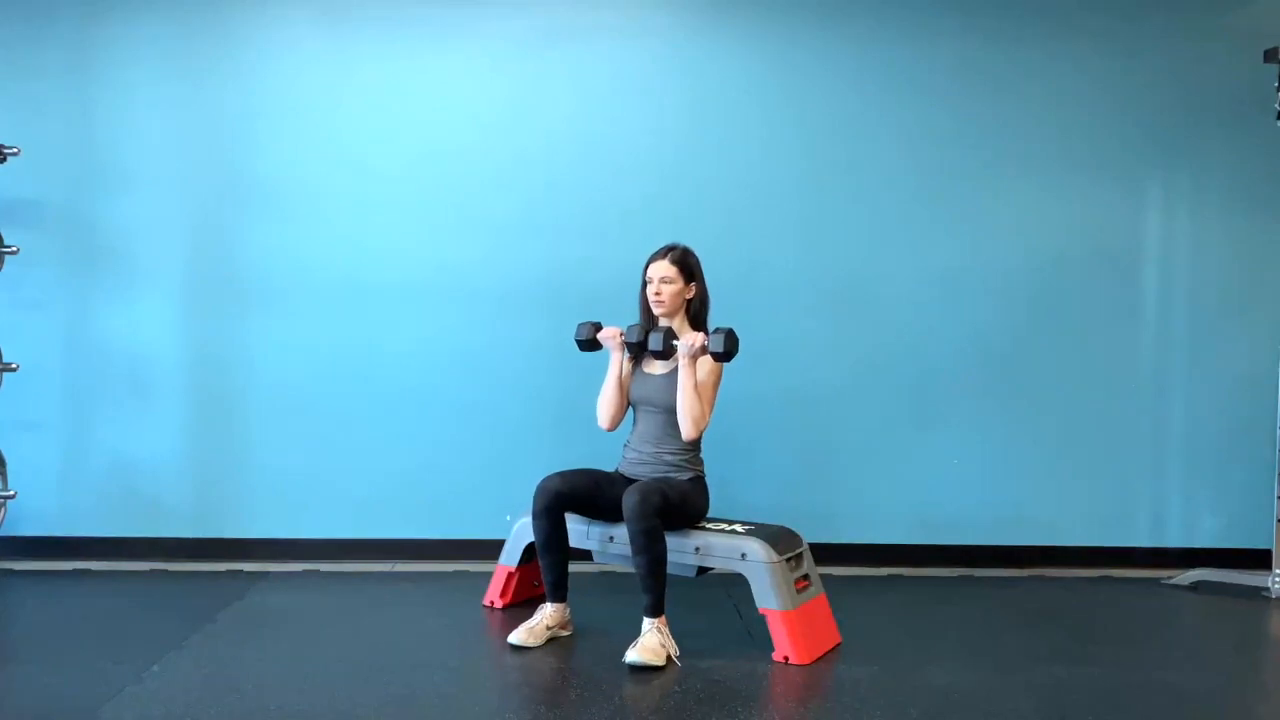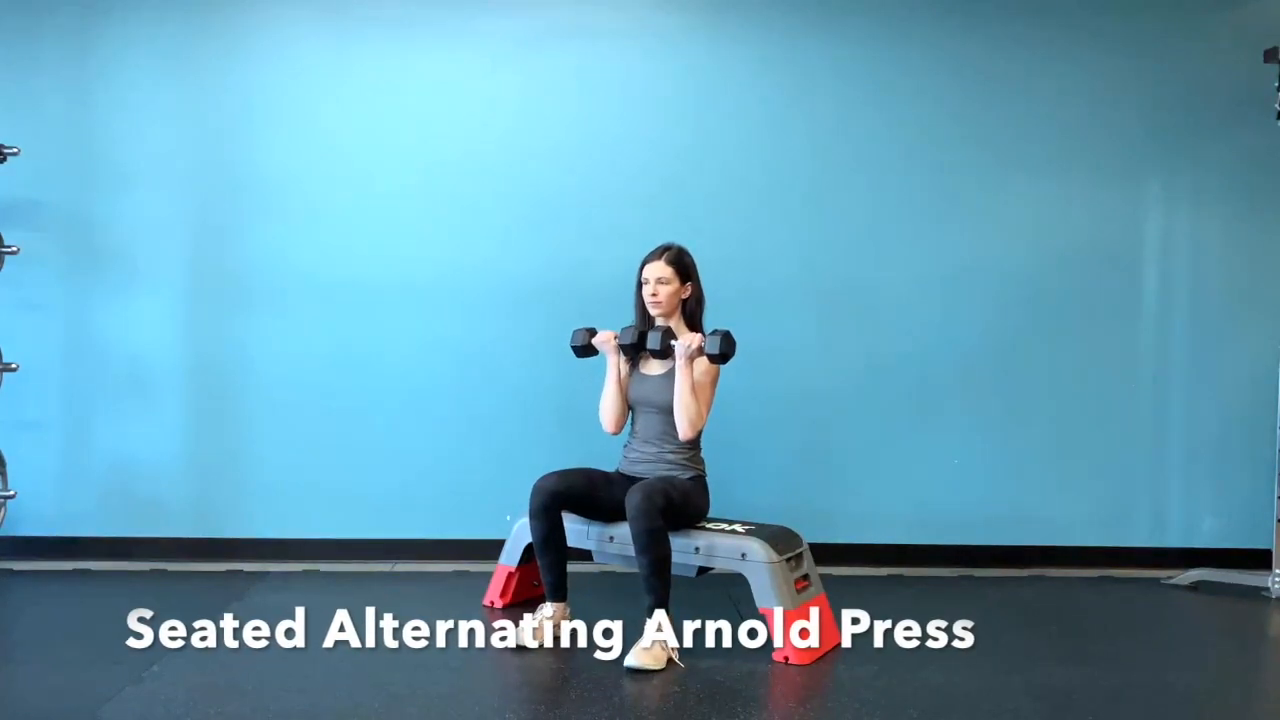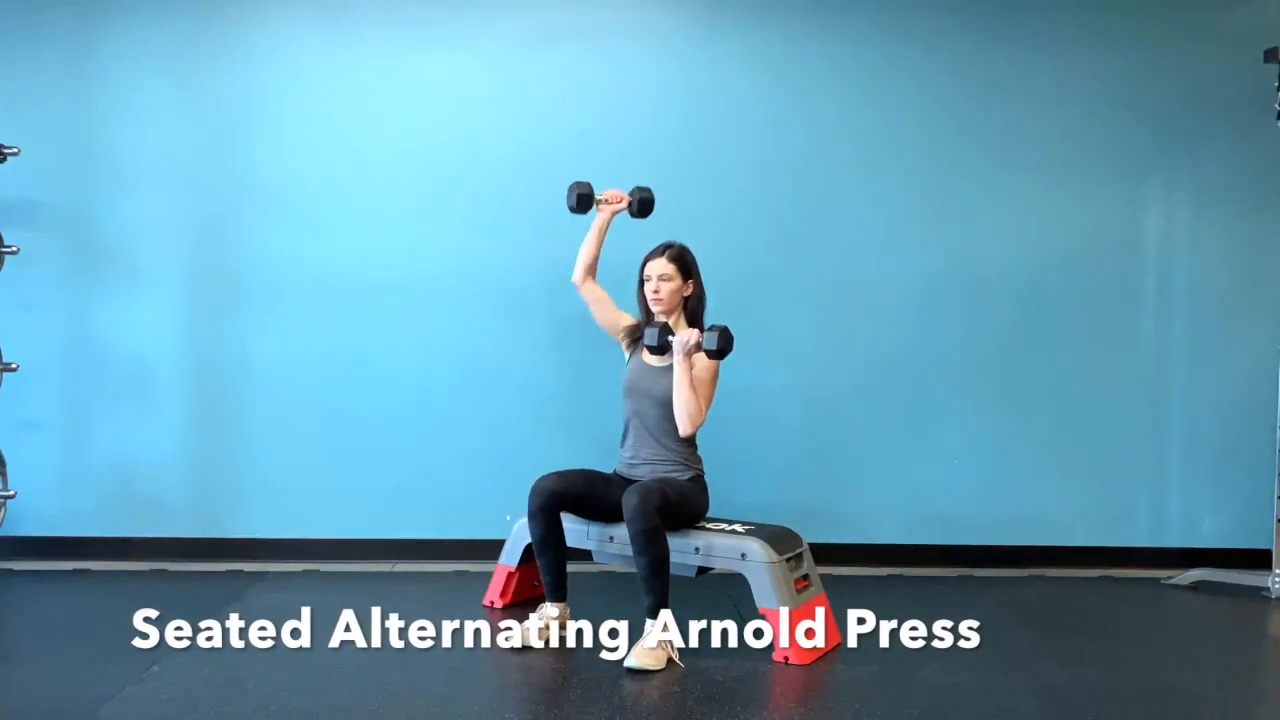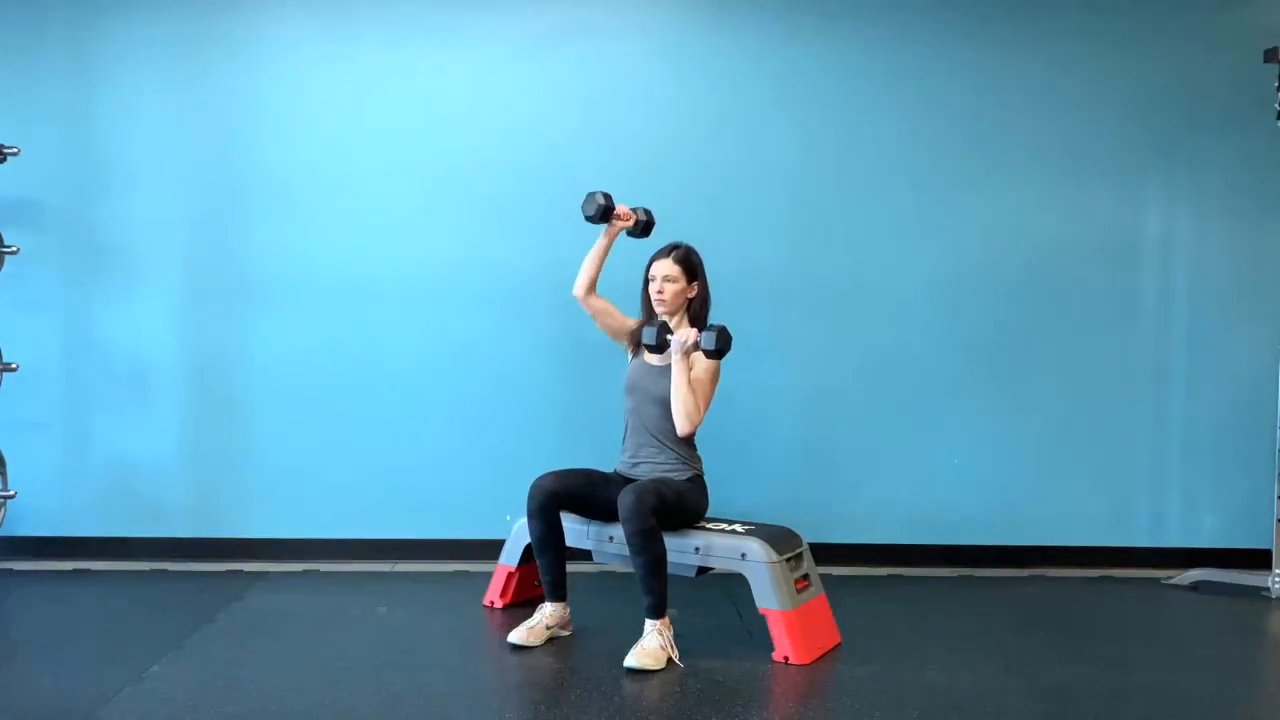
dt=1s
person 1, frame 1
left shoulder: (704, 353)
right shoulder: (640, 348)
left elbow: (691, 430)
right elbow: (607, 420)
left wrist: (686, 362)
right wrist: (616, 356)
left hip: (681, 486)
right hip: (627, 477)
left knee: (640, 501)
right knee: (550, 489)
left ankle: (655, 627)
right ankle: (556, 610)
person 1, frame 2
left shoulder: (701, 352)
left elbow: (689, 429)
right elbow: (612, 424)
left wrist: (685, 362)
right wrist: (612, 360)
left hip: (681, 485)
right hip: (627, 478)
left knee: (643, 501)
right knee: (547, 489)
right ankle: (555, 607)
person 1, frame 3
left shoulder: (701, 353)
right shoulder: (634, 337)
left elbow: (688, 425)
right elbow: (582, 279)
left wrist: (681, 359)
right wrist: (604, 217)
left hip: (680, 487)
right hip: (624, 480)
left knee: (640, 502)
right knee: (545, 490)
left ankle: (658, 630)
right ankle: (554, 608)
person 1, frame 4
left shoulder: (702, 352)
right shoulder: (637, 338)
left elbow: (685, 425)
right elbow: (583, 291)
left wrist: (680, 355)
right wrist: (609, 233)
left hip: (680, 487)
right hip: (626, 478)
left knee: (636, 502)
right knee: (545, 489)
left ankle: (658, 628)
right ankle: (555, 610)
